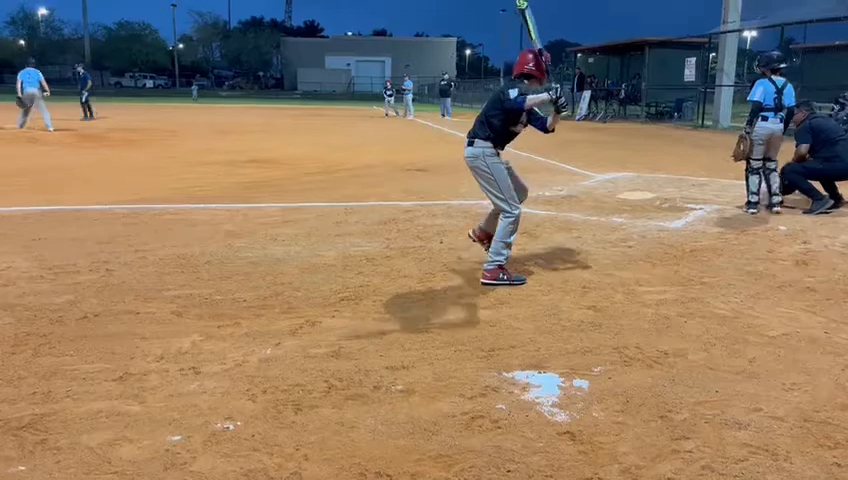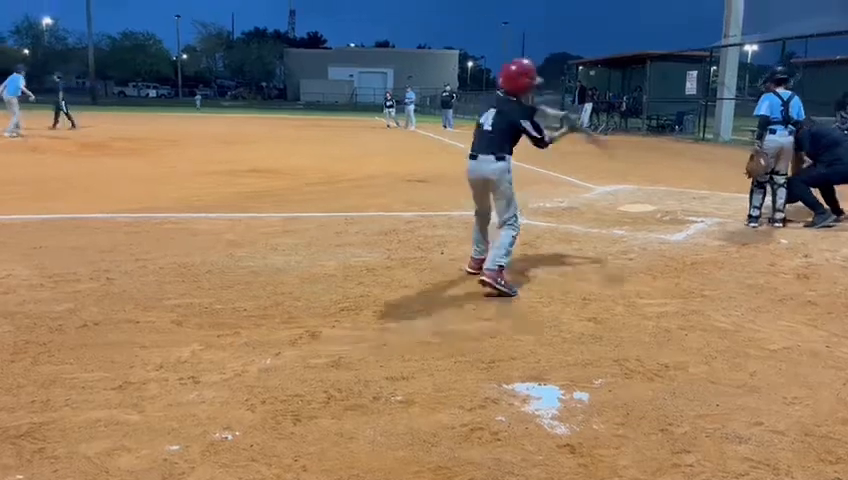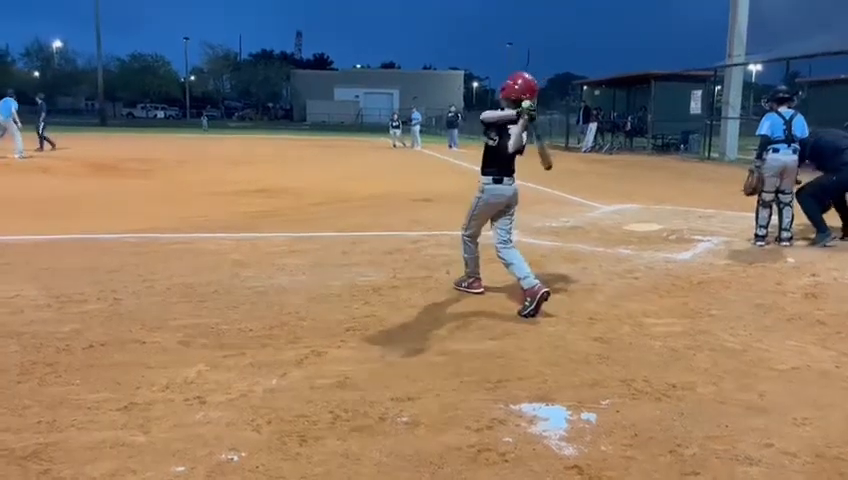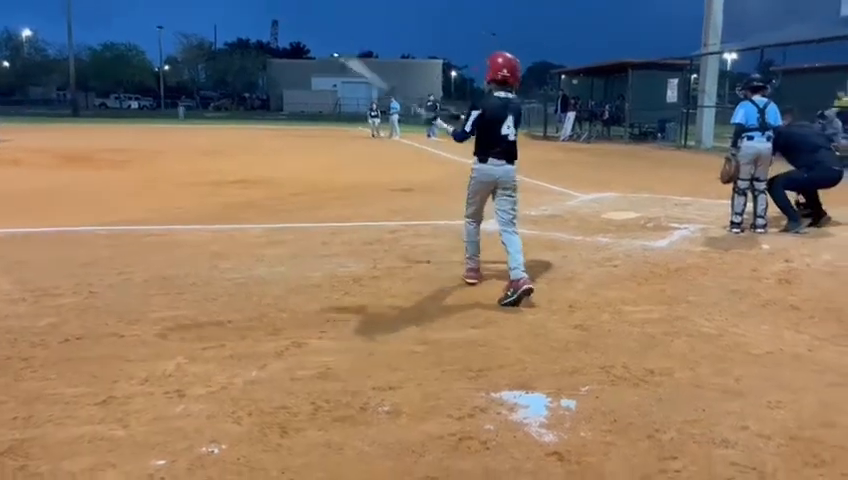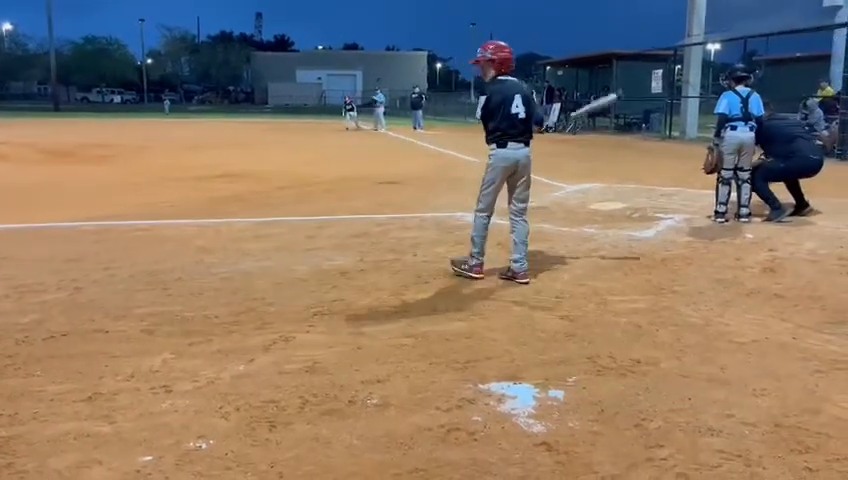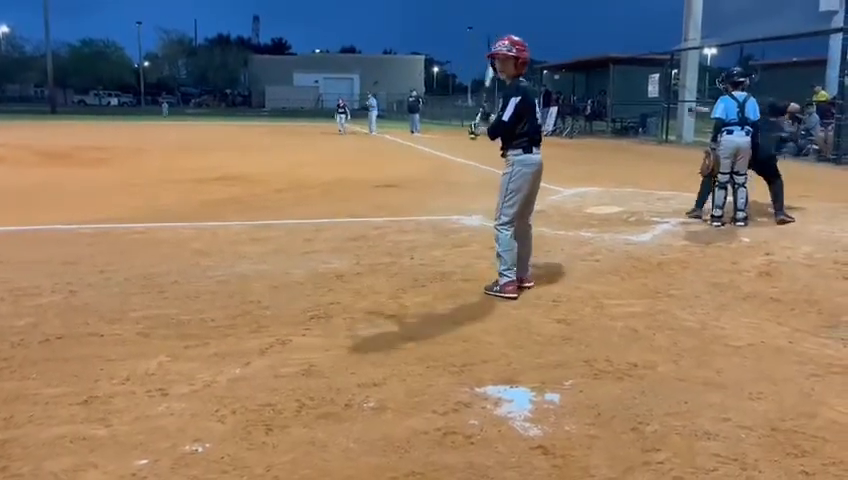
dt=0.7s
person 1, frame 1
left shoulder: (527, 99)
right shoulder: (515, 88)
left elbow: (546, 126)
right elbow: (516, 104)
left wrist: (557, 111)
right wrist: (550, 97)
left hip: (487, 152)
right hip: (482, 152)
left knee: (519, 193)
right knee: (511, 210)
left ankle: (484, 231)
right ankle: (494, 269)
person 1, frame 2
left shoulder: (499, 99)
right shoulder: (518, 110)
right elbow: (543, 142)
left wrist: (557, 115)
right wrist: (564, 131)
left hip: (474, 165)
right hip: (497, 166)
left knee: (482, 213)
right knee: (509, 223)
left ankle: (478, 260)
right ankle: (493, 271)
person 1, frame 3
left shoulder: (517, 121)
right shoulder: (505, 116)
left elbow: (513, 149)
right elbow: (484, 116)
left wrist: (521, 119)
right wrist: (513, 113)
left hip: (492, 187)
right hip: (508, 188)
left knee: (469, 234)
right knee: (504, 243)
left ankle: (472, 279)
right ankle: (532, 286)
person 1, frame 4
left shoulder: (485, 104)
right shoulder: (515, 104)
left elbow: (461, 135)
left wrist: (440, 123)
right wrist: (461, 116)
left hip: (484, 168)
right hip: (508, 170)
left knee: (473, 220)
right knee: (508, 226)
left ankle: (473, 269)
right ankle: (519, 278)
person 1, frame 5
left shoulder: (489, 90)
right shoulder: (523, 88)
left elbow: (486, 123)
right elbow: (537, 120)
left hip: (501, 153)
right hip: (524, 152)
left knee: (483, 210)
right knee: (518, 212)
left ankle: (475, 263)
right ankle: (519, 268)
person 1, frame 6
left shoulder: (514, 90)
right shoulder: (524, 89)
left elbow: (500, 129)
left wrist: (485, 129)
right wrist: (492, 122)
left hip: (519, 160)
right hip: (533, 157)
left knee: (504, 221)
right knee: (522, 220)
left ankle: (507, 282)
right ankle: (523, 274)
person 2, frame 1
left shoulder: (762, 83)
right shoulder: (788, 86)
left elbow: (756, 107)
right elbow: (791, 112)
left wrist: (747, 127)
right wrist: (782, 130)
left hip: (761, 125)
right hip: (778, 126)
left knee: (754, 164)
right knee: (771, 164)
left ankle: (753, 203)
right ankle: (775, 201)
person 2, frame 2
left shoulder: (768, 97)
right shoulder: (795, 99)
left elbow: (763, 121)
right elbow: (799, 124)
left wrist: (758, 142)
right wrist: (792, 140)
left hip: (770, 139)
right hip: (788, 140)
left knee: (760, 178)
right knee: (781, 179)
left ankle: (754, 216)
right ankle: (778, 217)
person 2, frame 3
left shoulder: (770, 116)
right shoulder: (798, 117)
left elbow: (764, 139)
left wrist: (757, 159)
right wrist: (799, 163)
left hip: (773, 157)
right hip: (792, 158)
left knee: (766, 197)
right knee: (786, 198)
left ankle: (761, 235)
right ankle: (785, 236)
person 2, frame 4
left shoulder: (744, 105)
right shoulder: (771, 106)
left elbow: (739, 128)
left wrist: (733, 148)
right wrist: (773, 151)
left hip: (747, 144)
right hip: (766, 145)
left knee: (741, 184)
right knee: (761, 185)
left ankle: (736, 222)
right ankle: (760, 223)
person 2, frame 5
left shoulder: (727, 95)
right shoulder: (754, 96)
left elbow: (722, 118)
right elbow: (759, 120)
left wrist: (716, 138)
right wrist: (756, 141)
left hip: (731, 134)
right hip: (749, 135)
left knee: (725, 173)
right knee: (745, 174)
left ankle: (721, 211)
right ankle: (744, 212)
person 2, frame 6
left shoulder: (724, 100)
right shoulder: (751, 100)
left elbow: (718, 123)
right elbow: (755, 125)
left wrist: (713, 142)
right wrist: (752, 144)
left hip: (727, 139)
right hip: (745, 139)
left knee: (722, 177)
right knee: (741, 178)
left ankle: (717, 215)
right ankle: (740, 216)
